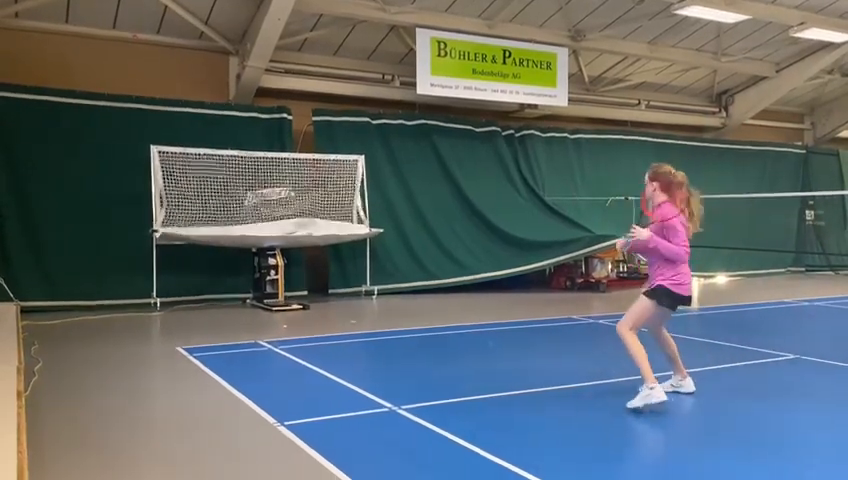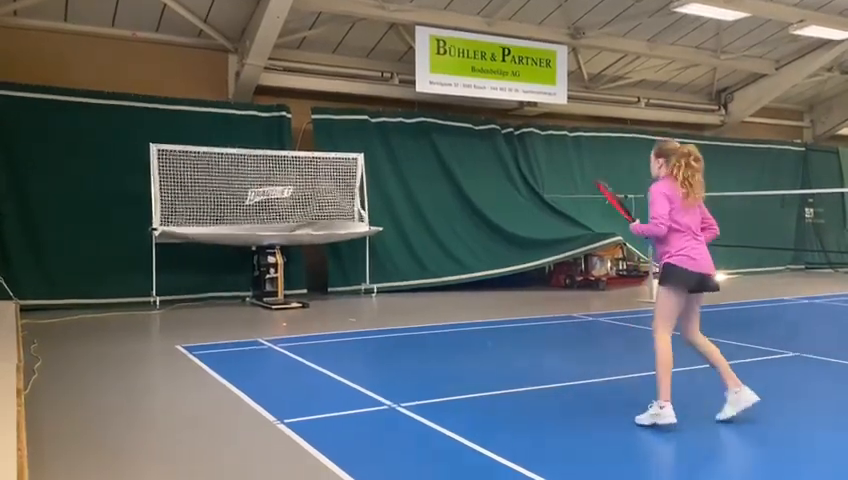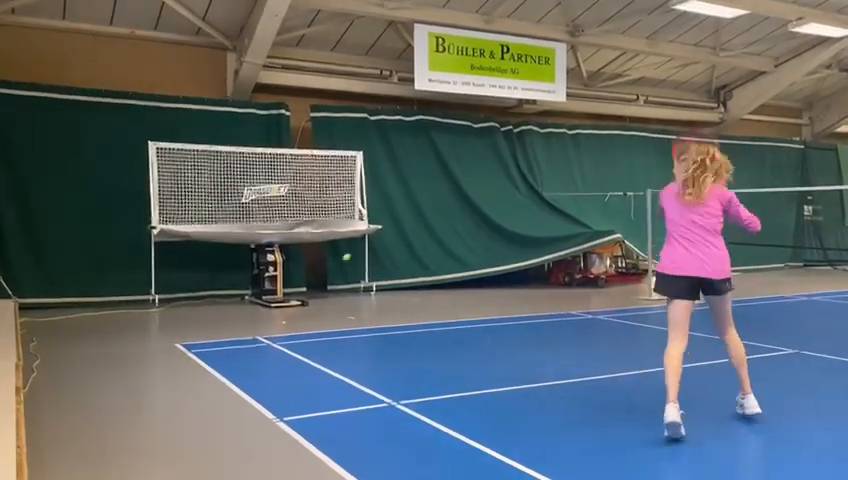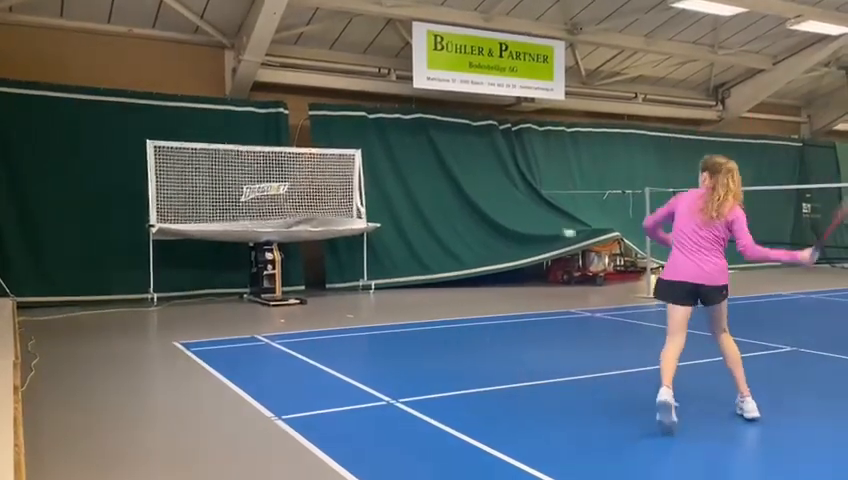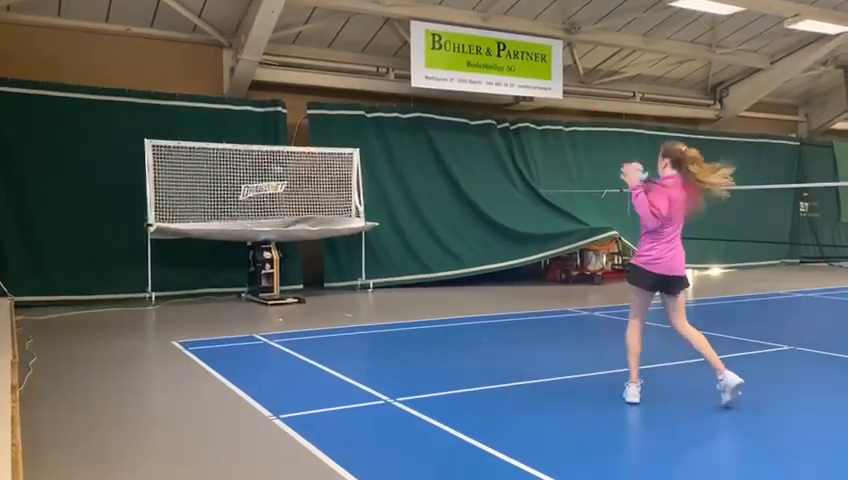
dt=0.4s
person 1, frame 1
left shoulder: (670, 216)
right shoulder: (658, 211)
left elbow: (682, 254)
right elbow: (651, 246)
left wrist: (650, 239)
right wrist: (631, 244)
left hip: (669, 285)
right hip: (668, 284)
left knee: (625, 328)
right knee: (656, 330)
left ankle: (652, 388)
right ankle: (682, 378)
person 1, frame 2
left shoulder: (659, 188)
right shoulder: (690, 191)
left elbow: (659, 227)
right elbow: (711, 229)
left wrist: (636, 227)
left hip: (679, 265)
right hip: (700, 266)
left knee: (661, 333)
right knee: (692, 334)
left ankle: (663, 407)
right ankle: (738, 391)
person 1, frame 3
left shoulder: (669, 193)
right shoulder: (721, 192)
right elbow: (753, 226)
left hip: (678, 270)
right hip: (715, 269)
left knee: (677, 341)
right knee: (728, 332)
left ankle: (672, 407)
right ankle: (747, 397)
person 1, frame 4
left shoulder: (681, 199)
right shoulder: (733, 210)
left elbow: (649, 225)
right elbow: (750, 252)
left wrist: (668, 240)
right wrist: (794, 256)
left hip: (677, 276)
right hip: (713, 278)
left knee: (674, 341)
right knee: (722, 335)
left ankle: (665, 392)
right ankle: (745, 399)
person 1, frame 5
left shoulder: (662, 186)
right shoulder: (686, 189)
left elbow: (651, 221)
left wrist: (636, 188)
right wrist: (640, 186)
left hip: (648, 263)
right hip: (674, 266)
left knee: (636, 321)
right knee: (681, 325)
left ankle: (633, 385)
right ankle: (724, 374)
